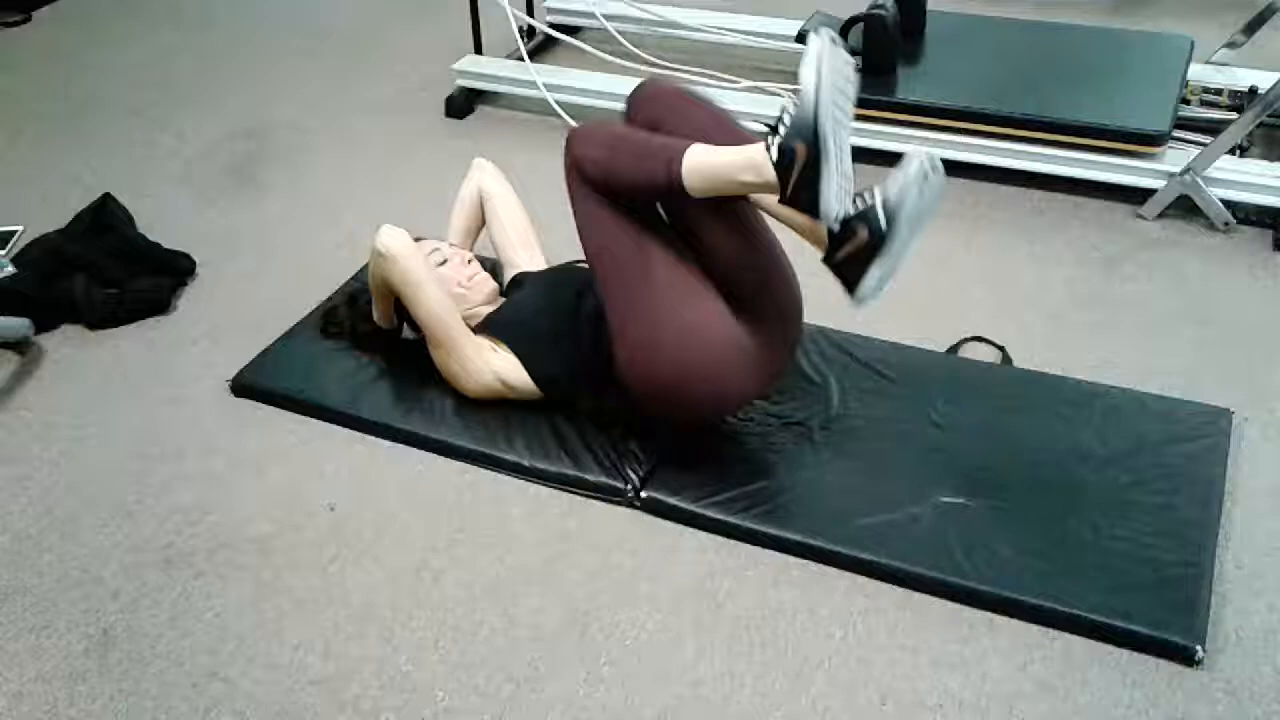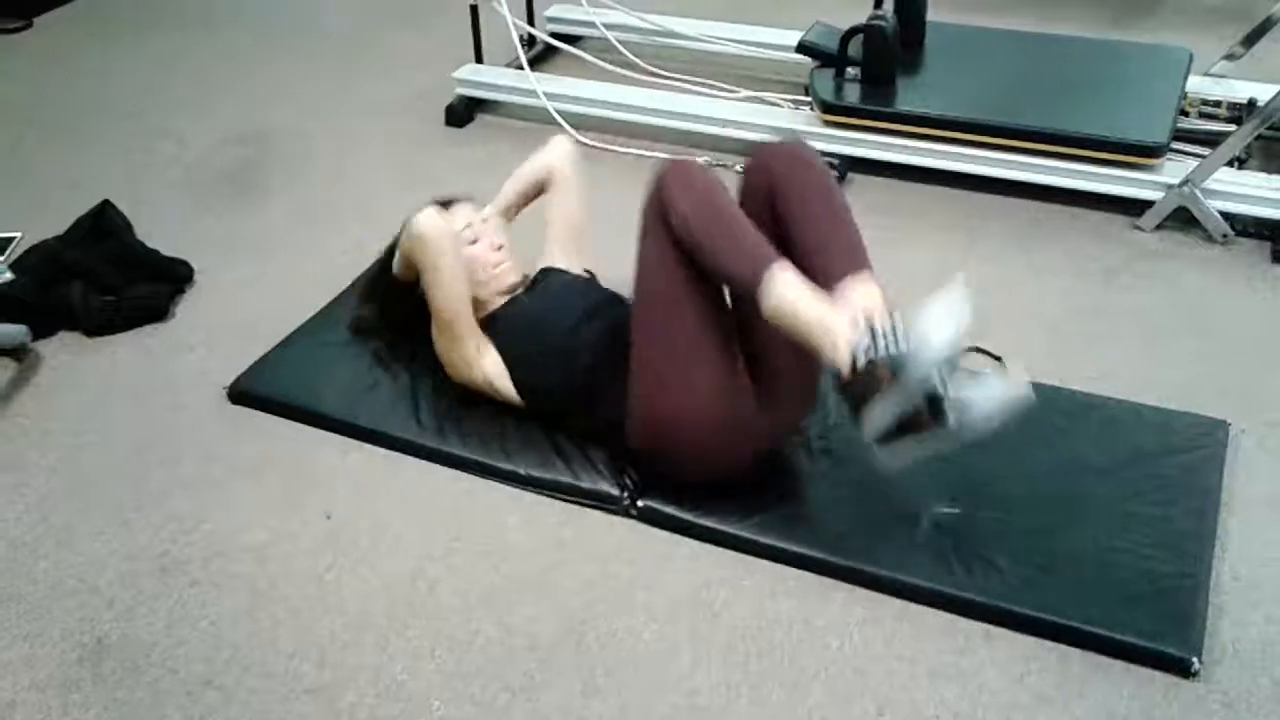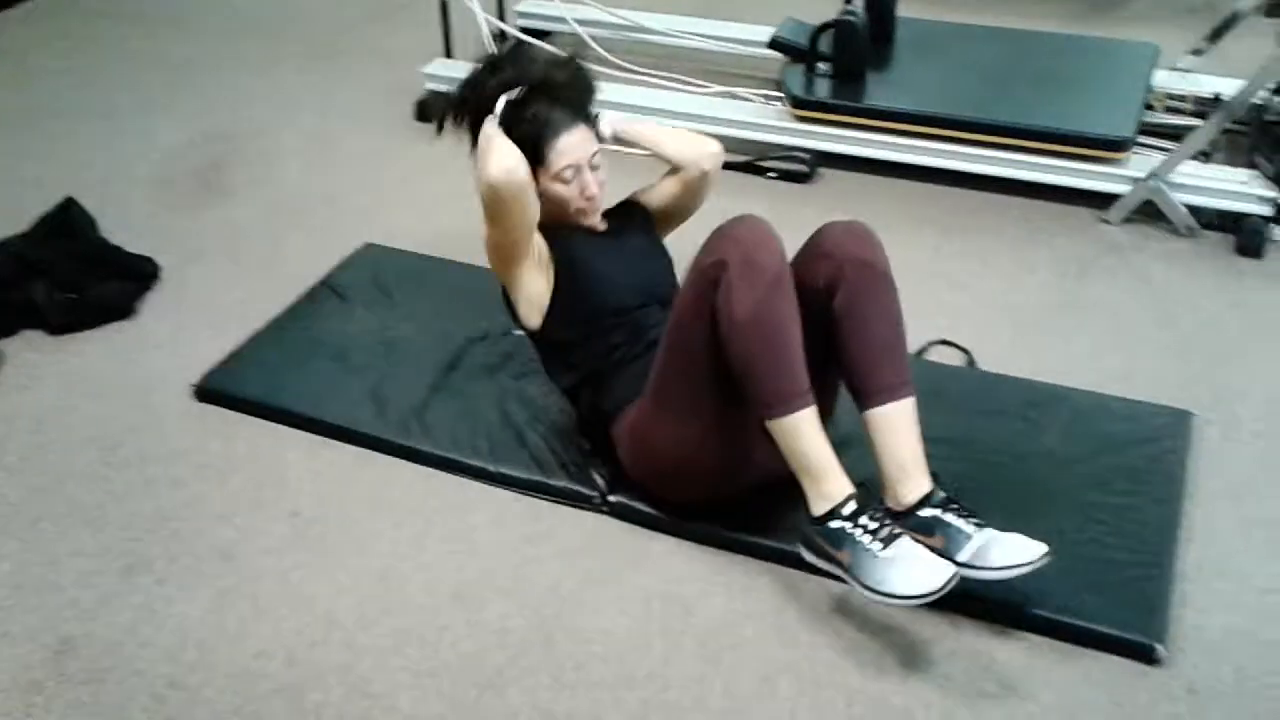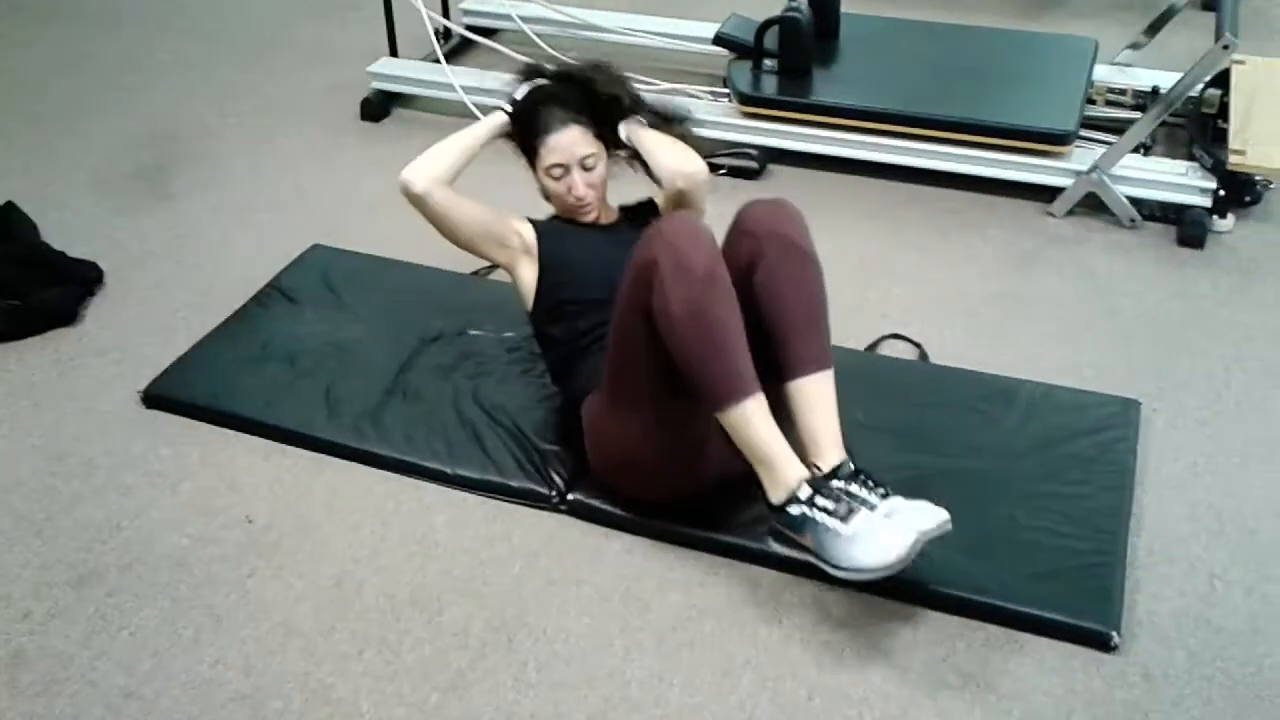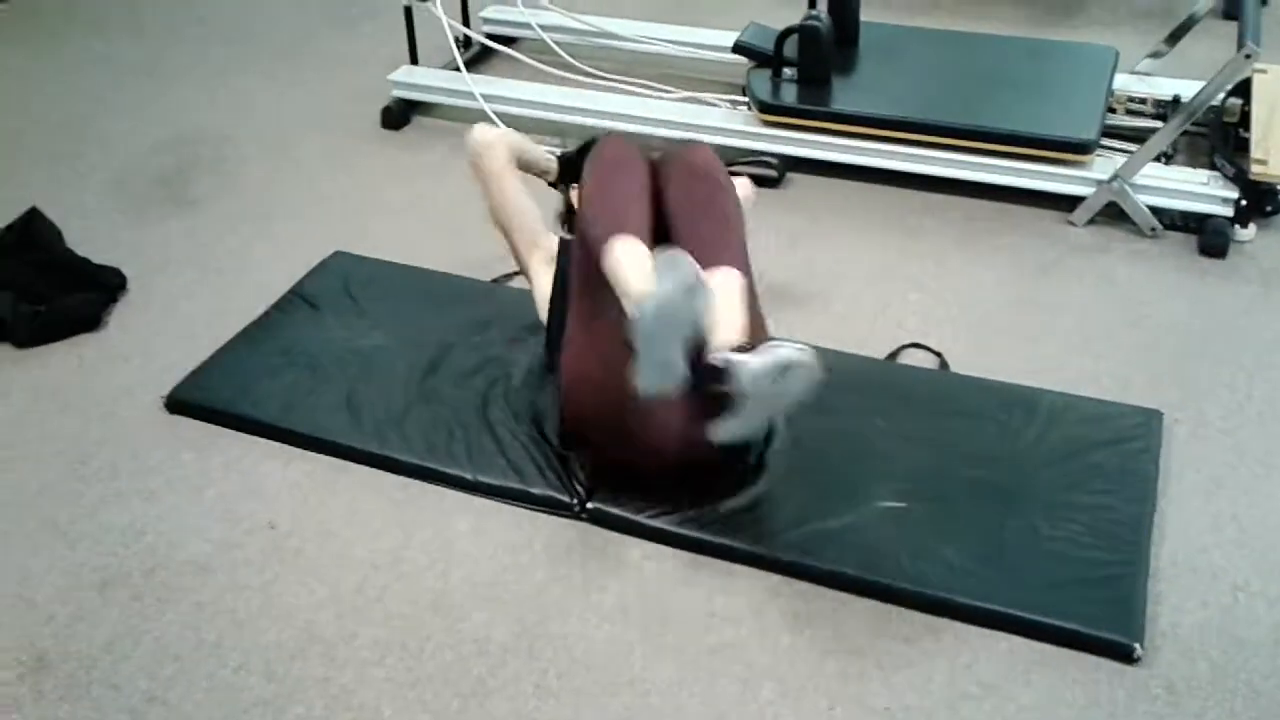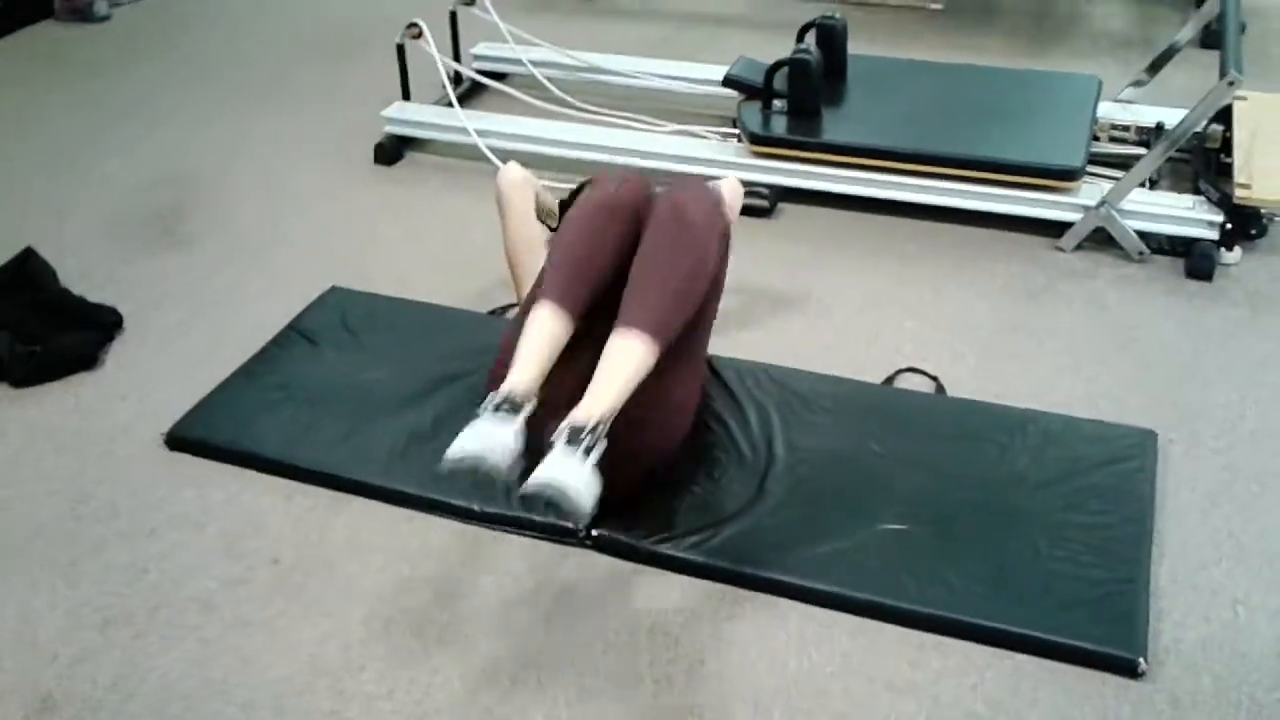
dt=0.3s
person 1, frame 1
left shoulder: (524, 287)
right shoulder: (477, 364)
left elbow: (483, 174)
right elbow: (390, 246)
left wrist: (446, 243)
right wrist: (382, 301)
left hip: (756, 326)
right hip: (692, 361)
left knee: (649, 104)
right knee: (590, 146)
left ankle: (848, 233)
right ankle: (791, 162)
person 1, frame 2
left shoulder: (556, 278)
right shoulder: (475, 354)
left elbow: (562, 153)
right elbow: (429, 230)
left wrist: (491, 213)
right wrist: (417, 244)
left hip: (762, 394)
right hip: (690, 423)
left knee: (783, 164)
right knee: (681, 182)
right ankle: (859, 358)
person 1, frame 3
left shoulder: (635, 218)
right shoulder: (529, 255)
left elbow: (705, 159)
right elbow: (502, 179)
left wrist: (611, 126)
right wrist: (494, 128)
left hip: (762, 419)
right hip: (677, 447)
left knee: (845, 246)
right knee: (746, 241)
left ankle: (915, 501)
right ankle: (834, 513)
person 1, frame 4
left shoulder: (653, 219)
right shoulder: (527, 243)
left elbow: (690, 175)
right elbow: (418, 183)
left wrist: (631, 128)
right wrist: (501, 119)
left hip: (726, 418)
right hip: (645, 444)
left knee: (768, 223)
right knee: (678, 244)
left ankle: (832, 474)
right ankle: (791, 496)
person 1, frame 5
right shoulder: (554, 258)
left elbow: (742, 189)
right elbow: (486, 142)
right wrist: (559, 166)
right hip: (618, 413)
left knee: (690, 162)
right knee: (616, 154)
left ankle: (735, 364)
right ankle: (648, 309)
person 1, frame 6
right shoulder: (543, 283)
left elbow: (729, 191)
right elbow: (513, 179)
right wrist: (560, 215)
left hip: (634, 432)
right hip: (547, 407)
left knee: (693, 206)
right knee: (617, 194)
left ankle: (583, 438)
right ankle: (510, 404)
